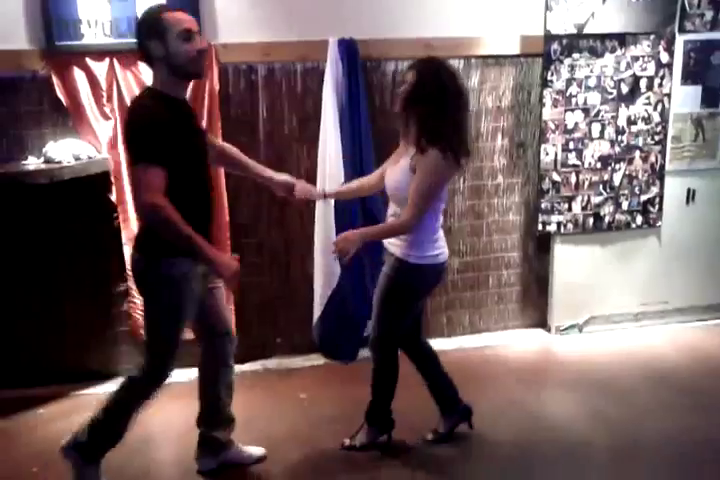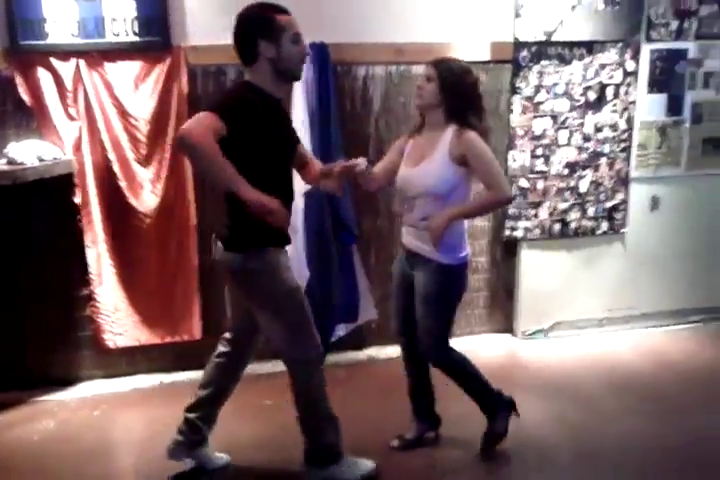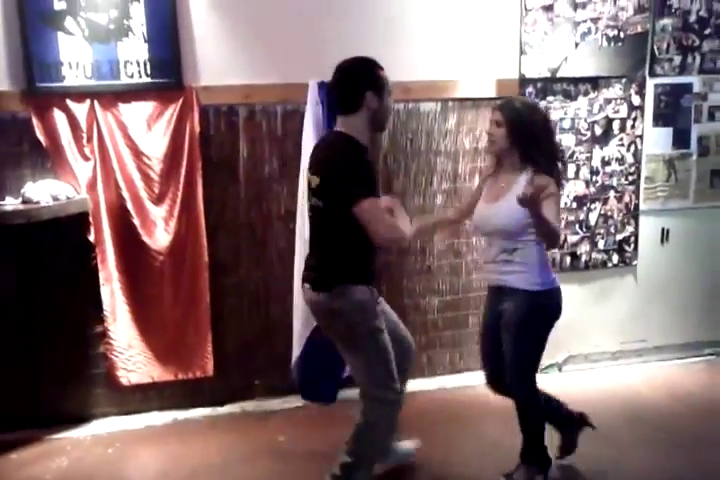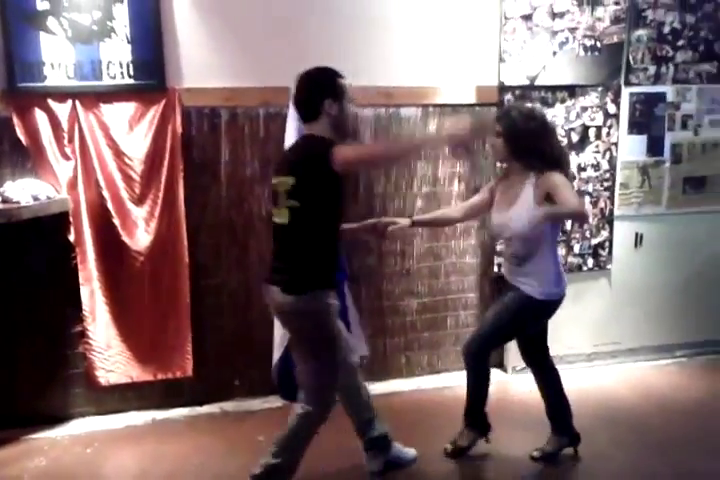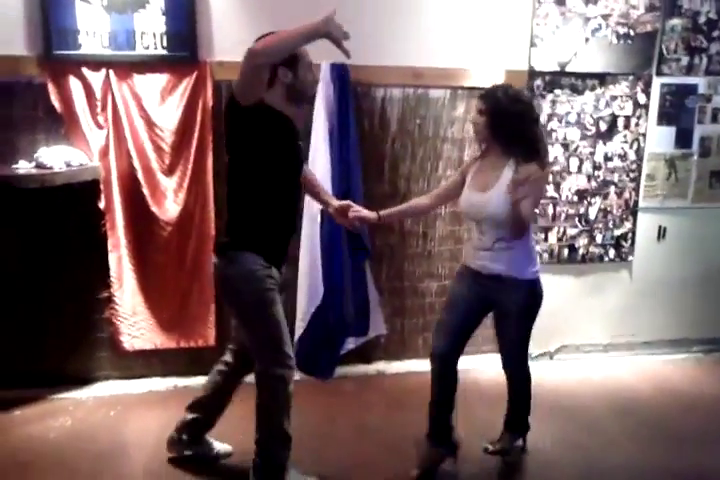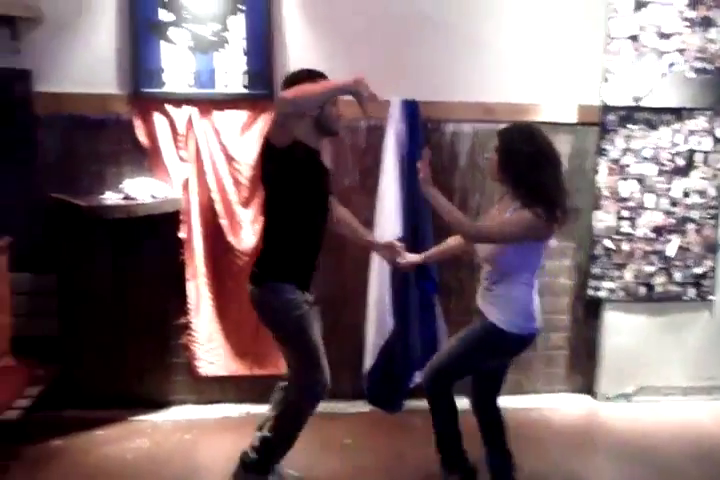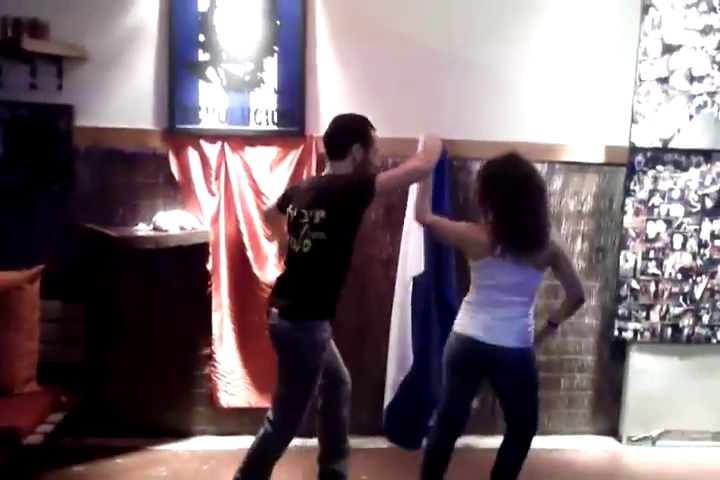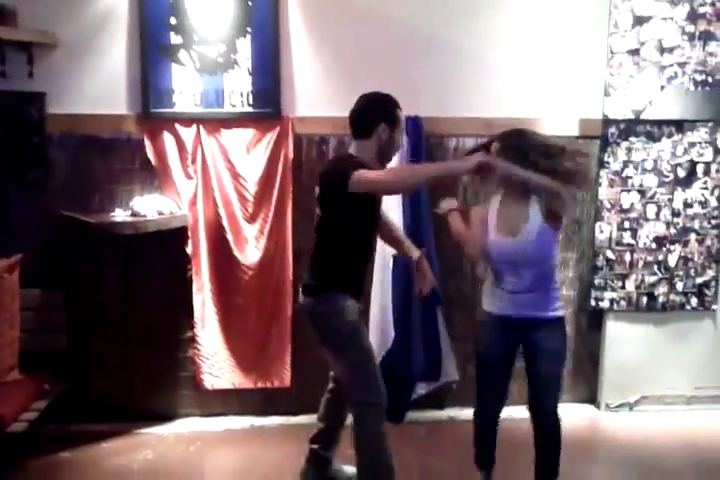
dt=0.5s
person 1, frame 1
left shoulder: (180, 108)
right shoulder: (148, 114)
left elbow: (215, 148)
right elbow: (153, 203)
left wrist: (270, 177)
right wrist: (213, 255)
left hip: (191, 257)
right hip: (167, 261)
left knee: (222, 343)
right knee: (158, 366)
person 1, frame 2
left shoulder: (271, 105)
right shoulder: (241, 103)
left elbow: (300, 160)
right elbow: (191, 135)
left wrist: (327, 174)
right wrist: (248, 192)
left hip: (253, 251)
right hip: (257, 252)
left knee: (238, 344)
right knee: (305, 355)
left ankle: (189, 437)
person 1, frame 3
left shoulder: (331, 147)
right shoulder: (350, 157)
right elbow: (384, 235)
left wrist: (379, 203)
right wrist: (404, 226)
left hip: (328, 284)
right hip: (340, 292)
left knee: (401, 349)
right knee: (383, 389)
person 1, frame 4
left shoulder: (292, 158)
right shoulder: (318, 153)
right elbow: (372, 154)
left wrist: (346, 227)
right wrist: (444, 137)
left hip: (285, 287)
right hip: (306, 294)
left knee: (342, 370)
right knee: (318, 397)
person 1, frame 5
left shoulder: (287, 127)
right shoulder: (247, 115)
left elbow: (299, 172)
right elbow: (257, 55)
left wrist: (329, 202)
right wrist: (318, 28)
left hip: (262, 262)
right hip: (245, 262)
left knee: (242, 356)
right knee: (277, 367)
left ankle: (188, 434)
person 1, frame 6
left shoulder: (315, 162)
right shoulder: (282, 151)
left elbow: (331, 209)
right elbow: (285, 102)
left wrist: (375, 242)
right wrist: (346, 87)
left hip: (295, 287)
right hip: (278, 287)
left knee: (303, 378)
right knee: (313, 382)
person 1, frame 7
left shoulder: (302, 188)
right shoulder: (347, 189)
left elbow: (271, 215)
right elbow: (415, 169)
right wrist: (431, 144)
left hip: (292, 313)
right hip: (303, 323)
left knee: (338, 387)
right knee: (285, 418)
person 1, frame 8
left shoulder: (352, 174)
right shoulder: (340, 171)
left elbow: (378, 221)
right elbow: (389, 181)
left wrist: (415, 255)
right wrist: (456, 166)
left hip: (333, 296)
right hip: (331, 299)
left knee: (345, 383)
right knee: (370, 398)
person 2, frame 1
left shoulder: (434, 153)
right shoulder: (412, 141)
left elbow: (409, 220)
right elbow: (376, 181)
left wrist: (358, 236)
right wrist: (324, 192)
left hip: (415, 261)
right hip: (406, 257)
left knee: (382, 341)
right knee: (407, 338)
left ankle: (377, 423)
right ankle: (454, 409)
person 2, frame 2
left shoulder: (464, 140)
right shoulder: (409, 142)
left elbow: (502, 193)
right elbow: (375, 182)
left wrist: (450, 215)
right wrist: (362, 171)
left hip: (443, 262)
right hip: (409, 255)
left knee: (434, 349)
right knee: (409, 342)
left ankle: (497, 408)
right ankle: (424, 421)
person 2, frame 3
left shoulder: (541, 180)
right shoulder: (490, 180)
left elbow: (552, 240)
right elbow: (457, 214)
left wrist: (533, 209)
right wrist: (413, 227)
left hip: (532, 295)
right hip: (499, 294)
left knee: (518, 380)
right knee: (498, 379)
right ankle: (565, 419)
person 2, frame 4
left shoulder: (548, 180)
right shoulder: (501, 185)
left elbow: (579, 211)
right elbow: (460, 212)
left wrist: (550, 213)
right wrist: (412, 221)
left hip: (537, 292)
right hip: (517, 285)
left knee: (475, 350)
right knee: (537, 358)
left ankle: (475, 425)
right ankle: (563, 431)
person 2, frame 5
left shoulder: (528, 170)
right shoulder: (473, 166)
left elbow: (519, 228)
right elbow: (430, 201)
left wrist: (518, 199)
right wrist: (377, 216)
left hip: (517, 282)
right hip: (473, 275)
left knee: (513, 361)
right knee: (442, 353)
left ankle: (515, 428)
right ankle: (440, 440)
person 2, frame 6
left shoulder: (533, 217)
right shoulder: (507, 203)
left elbow: (473, 233)
right elbow: (467, 239)
left wrist: (430, 189)
right wrist: (421, 257)
left hip: (508, 326)
right hip: (495, 318)
left knee: (434, 379)
right knee: (483, 399)
person 2, frame 7
left shoulder: (475, 238)
right shoulder: (545, 243)
left elbow: (424, 217)
right elbow: (577, 295)
right wrist: (552, 323)
left hip: (464, 342)
right hip: (513, 349)
left knee: (446, 425)
right knee: (521, 431)
person 2, frame 8
left shoulder: (548, 205)
right shoulder: (486, 208)
left elbow: (569, 183)
right elbow: (476, 252)
left wrist: (510, 171)
right wrist: (453, 213)
left hip: (545, 321)
right hip: (499, 319)
left knee: (545, 411)
right knee: (488, 406)
